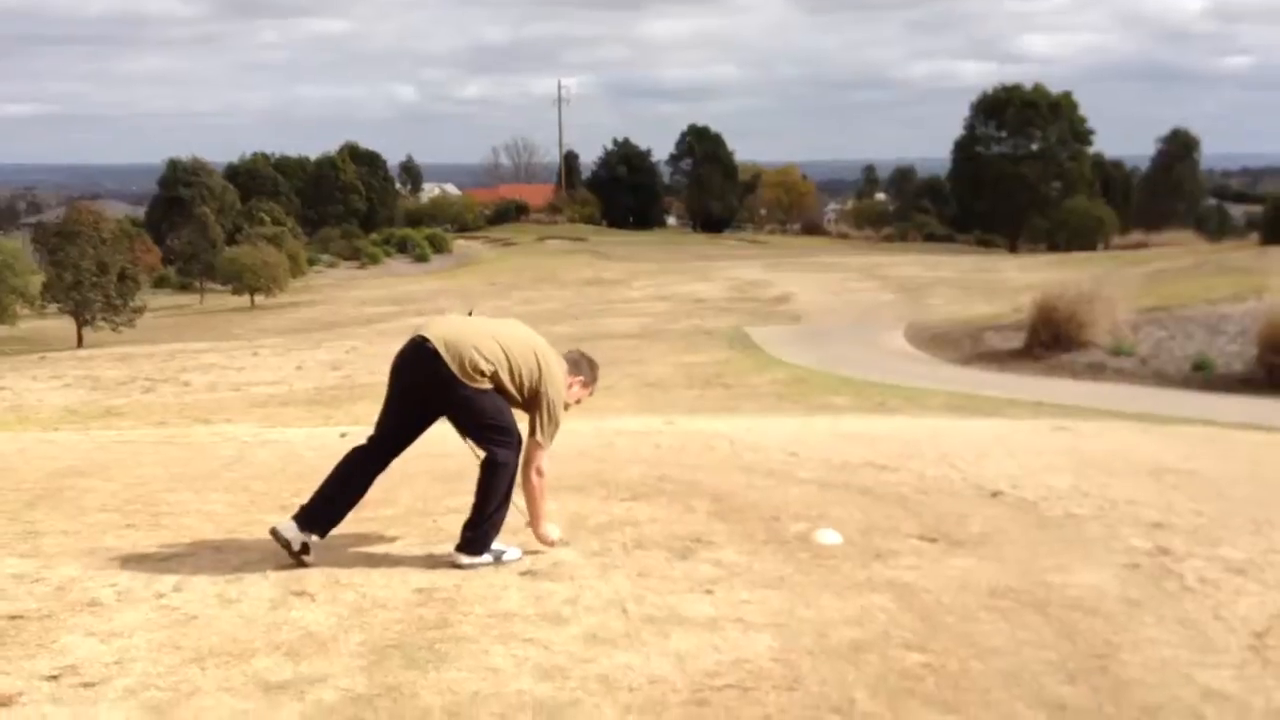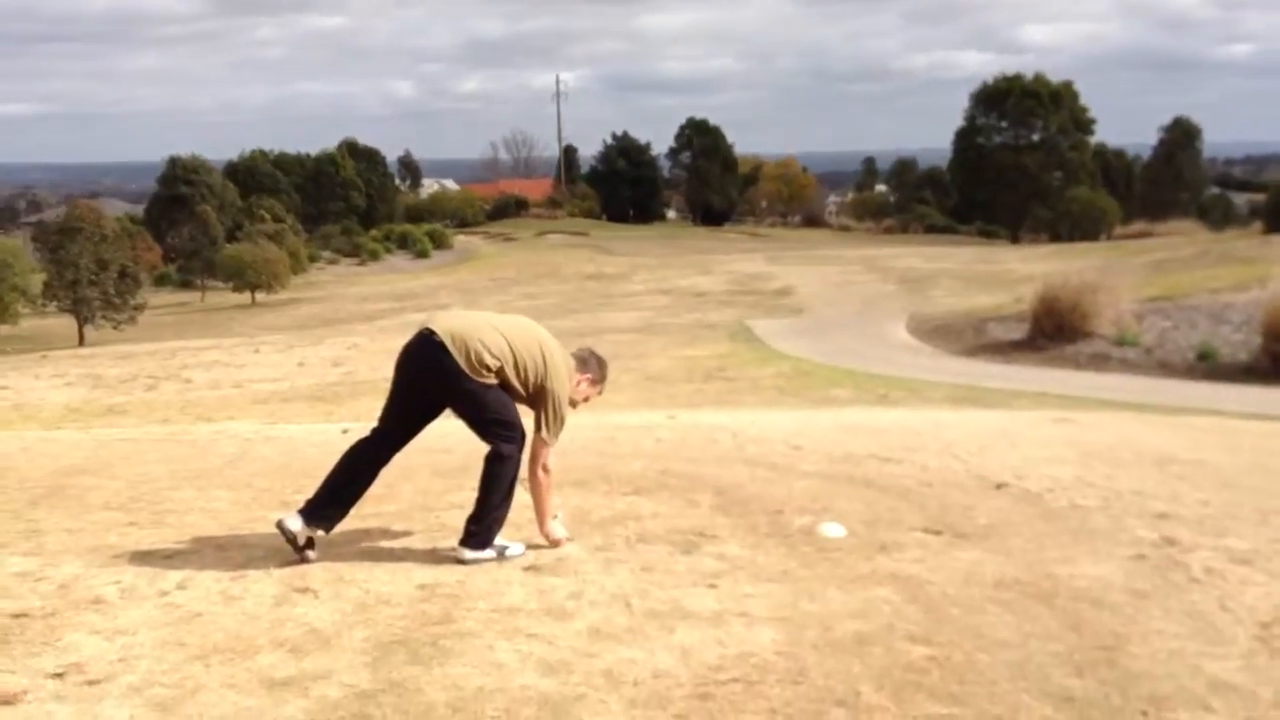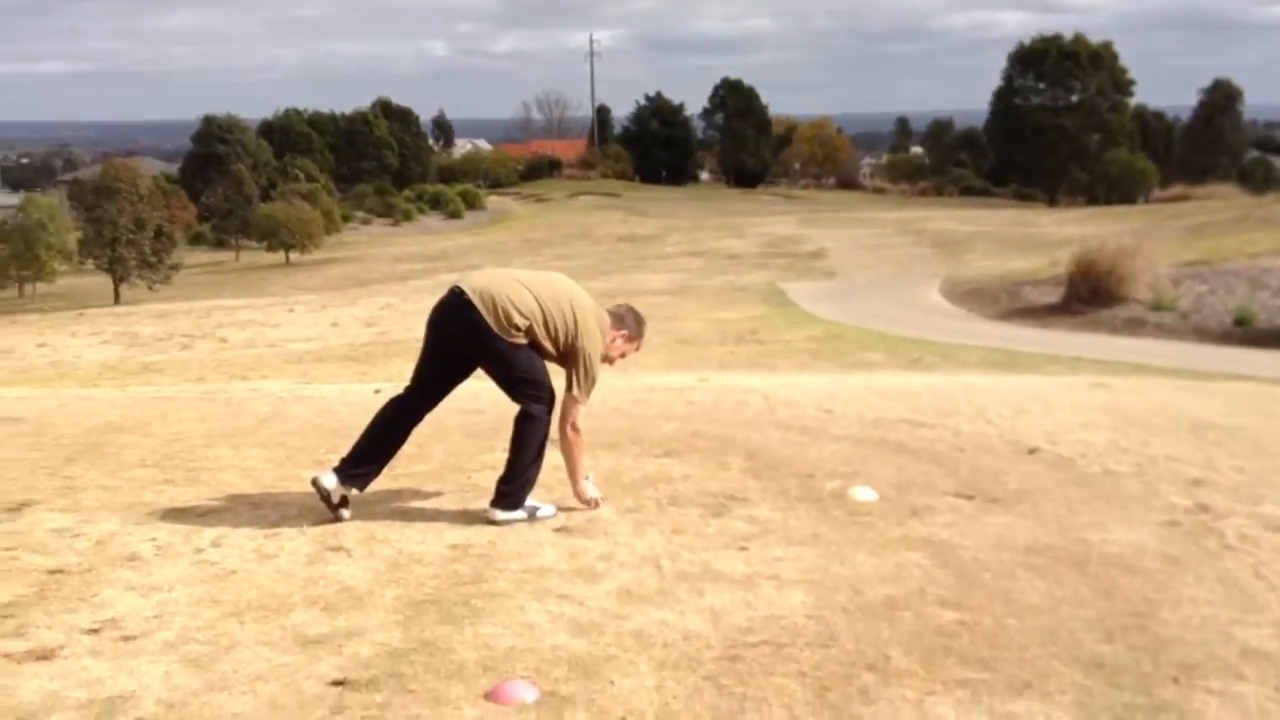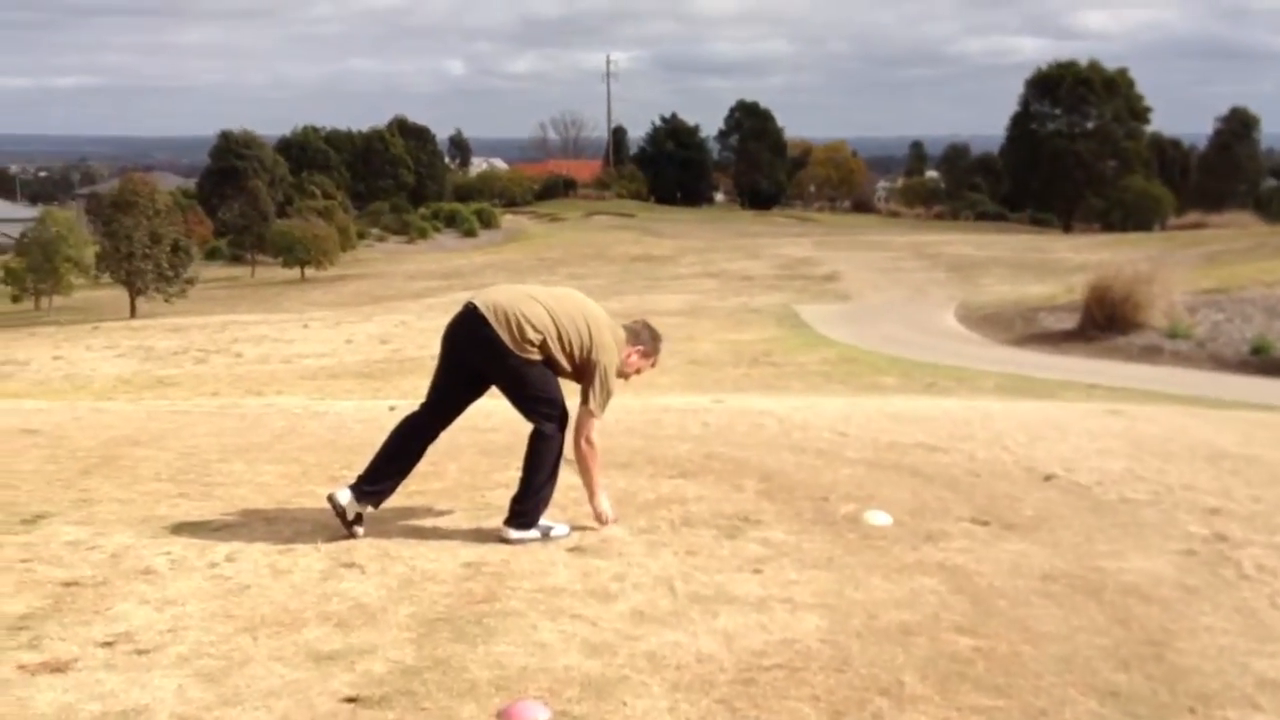
dt=0.5s
person 1, frame 1
left shoulder: (525, 340)
right shoulder: (553, 382)
left elbow: (452, 316)
right elbow: (534, 468)
right wrist: (541, 526)
left hip: (418, 349)
right hip: (459, 366)
left knee: (380, 446)
right knee: (505, 448)
left ankle: (302, 528)
right ankle: (476, 548)
person 1, frame 2
left shoulder: (543, 350)
right shoulder: (559, 380)
right elbow: (540, 464)
right wrist: (547, 524)
left hip: (426, 342)
right hip: (463, 359)
left knee: (384, 438)
right knee: (509, 441)
left ankle: (307, 521)
right ankle: (478, 542)
person 1, frame 3
left shoulder: (582, 310)
right shoulder: (591, 338)
right elbow: (570, 423)
right wrist: (581, 483)
left hip: (457, 301)
right hip: (492, 318)
left knee: (417, 397)
right knee: (538, 402)
left ankle: (342, 479)
right ankle: (511, 503)
person 1, frame 4
left shoulder: (598, 327)
right shoulder: (607, 353)
right elbow: (584, 438)
right wrist: (597, 496)
left hip: (473, 317)
right hip: (508, 335)
left knee: (432, 414)
right knee: (552, 420)
left ankle: (358, 496)
right ankle: (524, 522)
